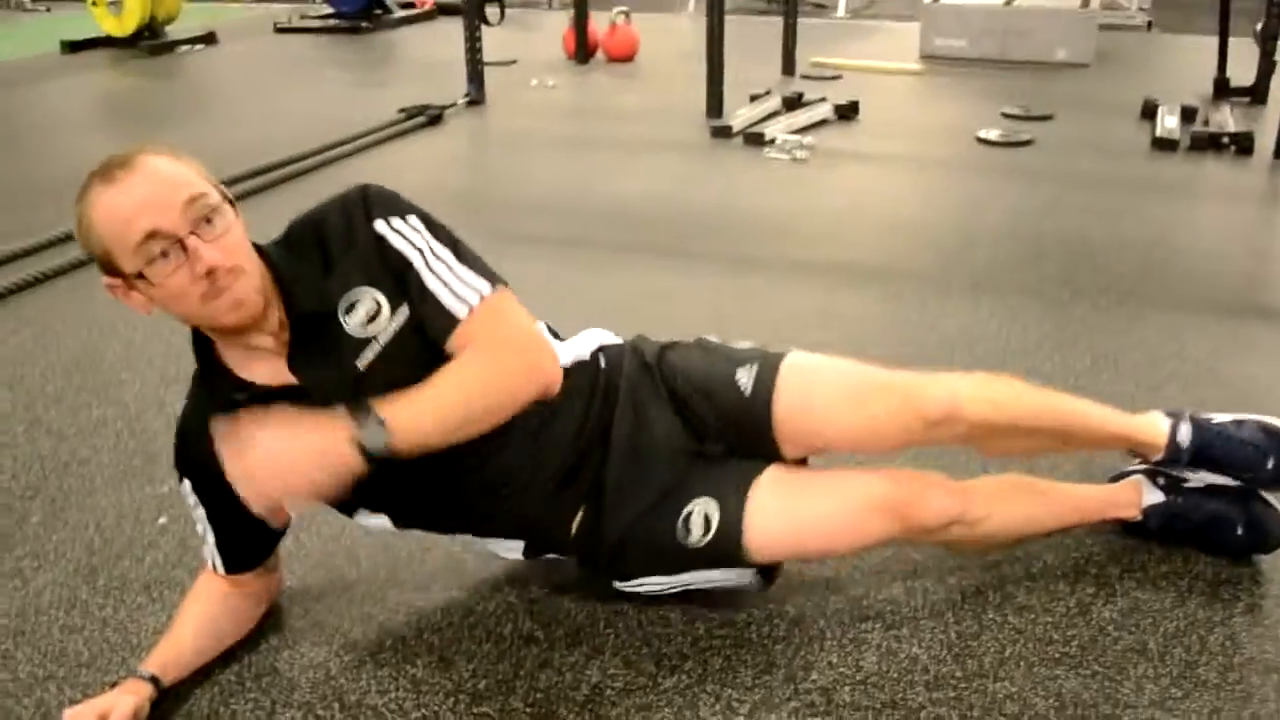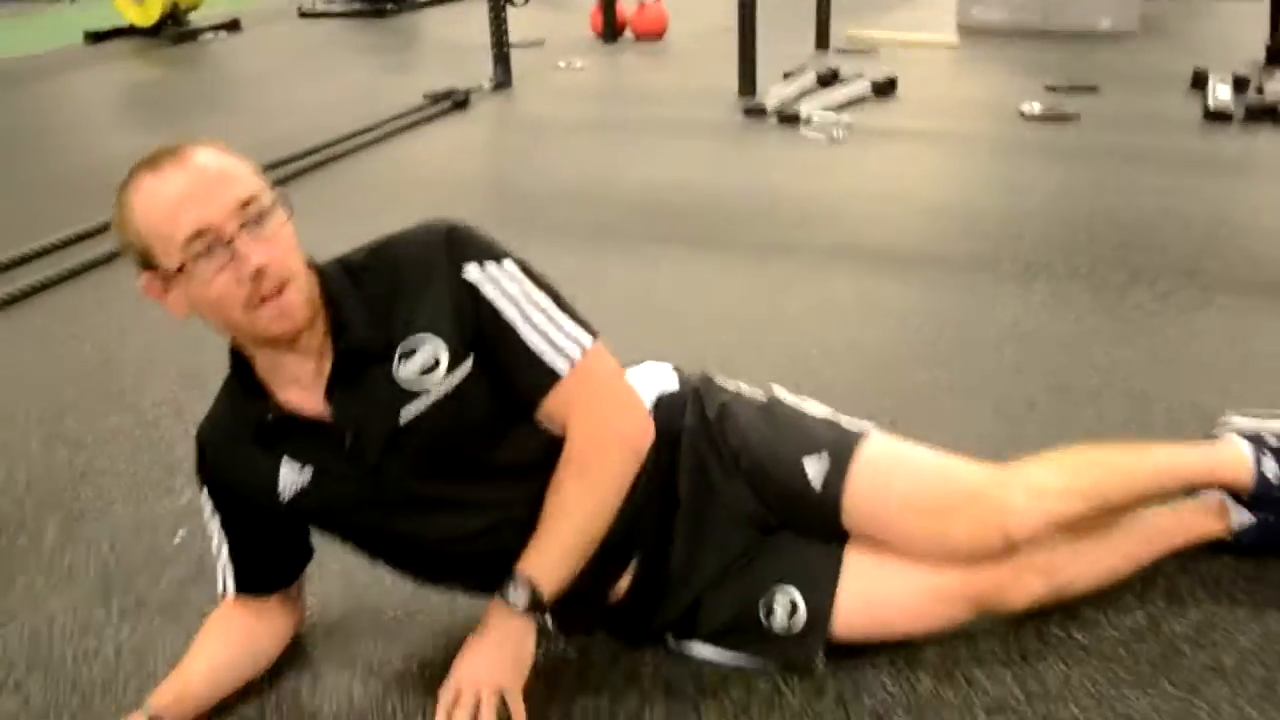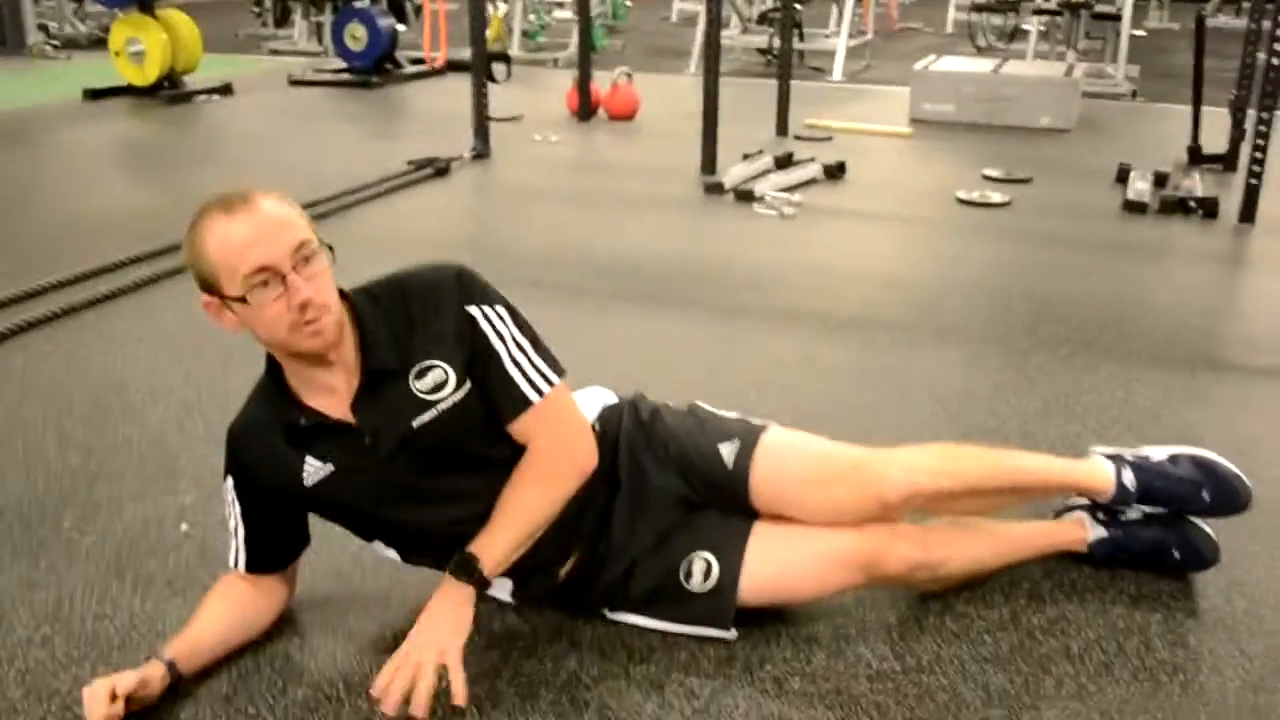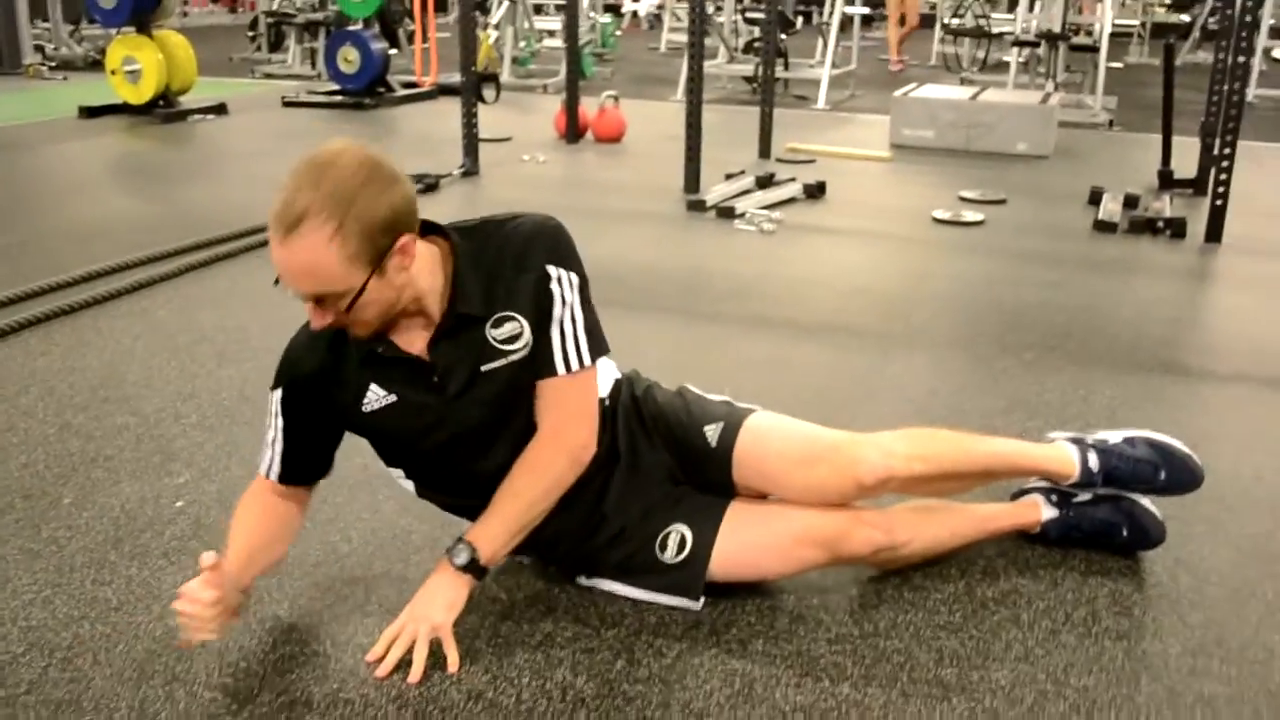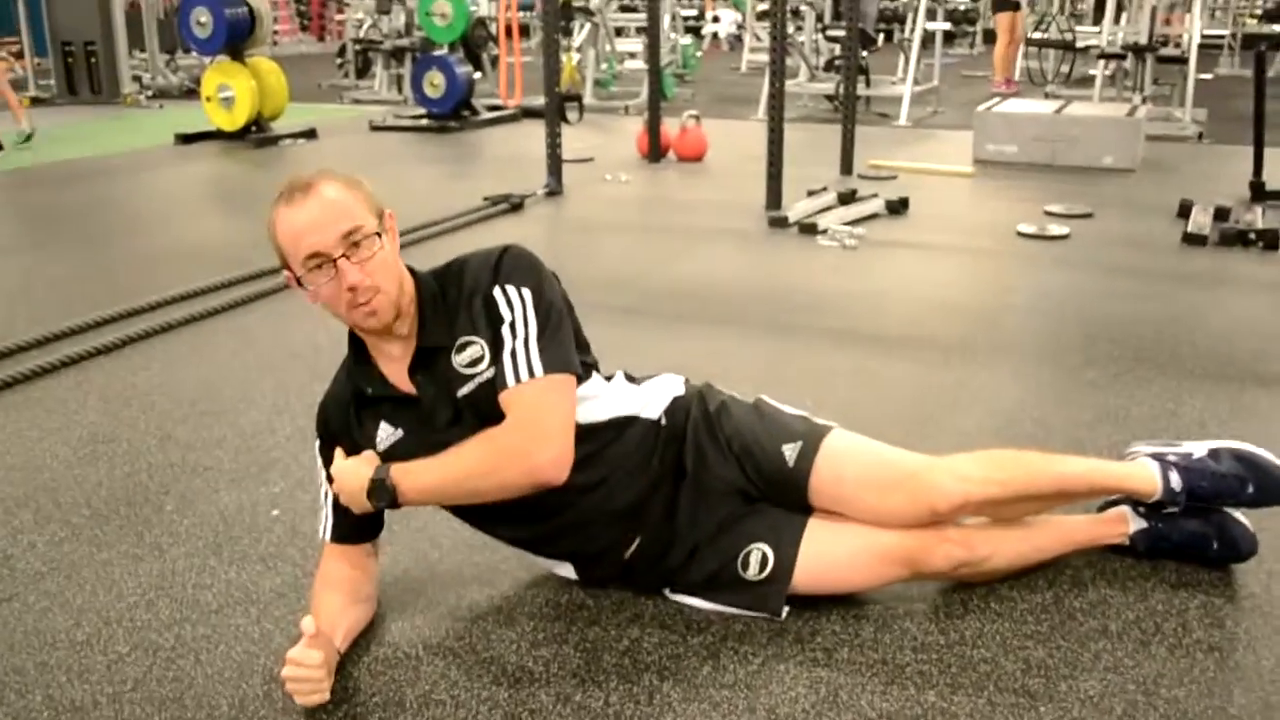
dt=1s
person 1, frame 1
left shoulder: (355, 229)
right shoulder: (214, 436)
left elbow: (522, 356)
right elbow: (244, 575)
left wrist: (352, 435)
left hip: (637, 397)
right hip: (611, 524)
left knee: (928, 408)
right knee: (913, 505)
left ankle: (1165, 437)
right ankle: (1138, 503)
person 1, frame 2
left shoulder: (437, 269)
right shoulder: (241, 458)
left elbow: (612, 418)
right elbow: (262, 606)
left wrist: (513, 619)
left hip: (700, 452)
right hip: (658, 597)
left knee: (996, 519)
right knee: (992, 589)
person 1, frame 3
left shoulder: (440, 301)
right shoulder: (264, 451)
left elbow: (565, 443)
right elbow: (261, 581)
left wrist: (458, 589)
left hip: (637, 454)
right hip: (598, 571)
left knee: (878, 485)
right knee: (882, 555)
left ankle: (1108, 476)
right ankle: (1091, 538)
person 1, frame 4
left shoulder: (528, 251)
right shoulder: (319, 368)
left elbow: (569, 433)
right elbow: (281, 491)
left wrist: (459, 568)
right wrist: (224, 584)
left hip: (638, 428)
right hip: (592, 535)
left knee: (855, 470)
right knee: (850, 538)
left ankle: (1071, 461)
right ankle: (1046, 516)
person 1, frame 5
left shoulder: (497, 281)
right shoulder: (349, 417)
left elbow: (541, 451)
right elbow: (350, 552)
left wrist: (389, 482)
right wrist: (322, 642)
left hip: (699, 441)
right hip: (670, 552)
left knee: (933, 494)
right knee: (930, 555)
left ankle: (1153, 478)
right ankle: (1130, 529)
